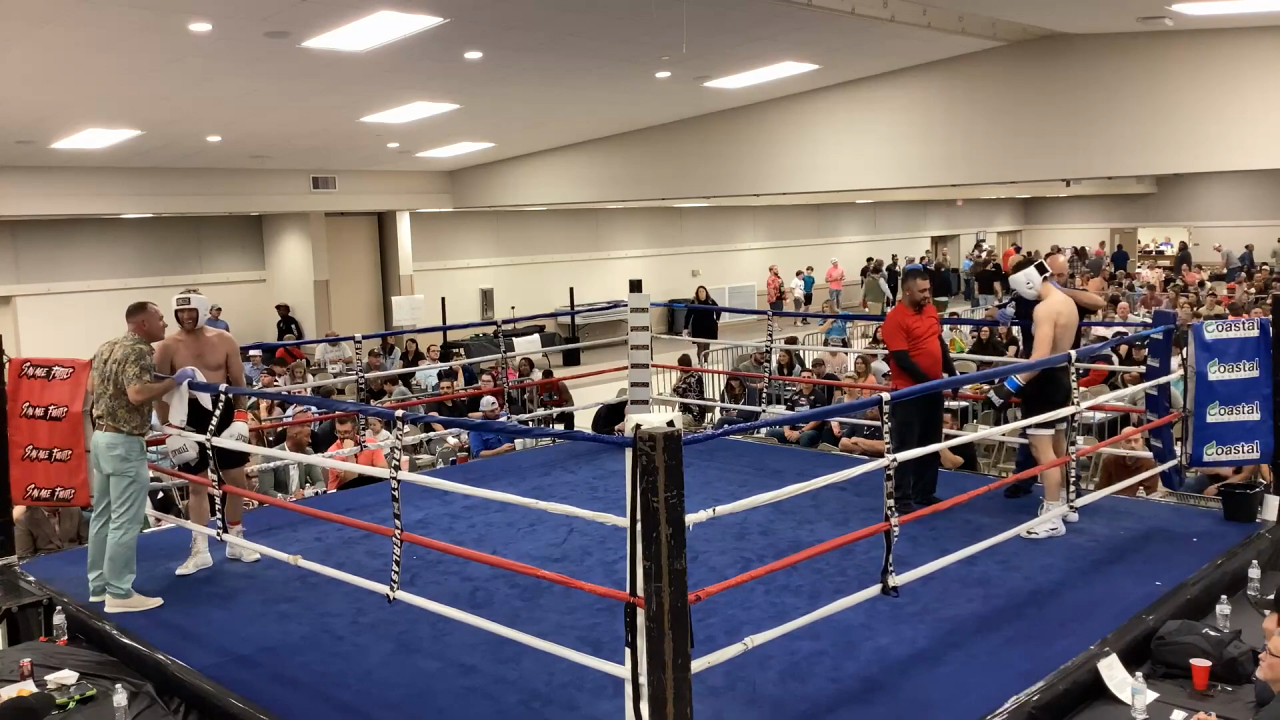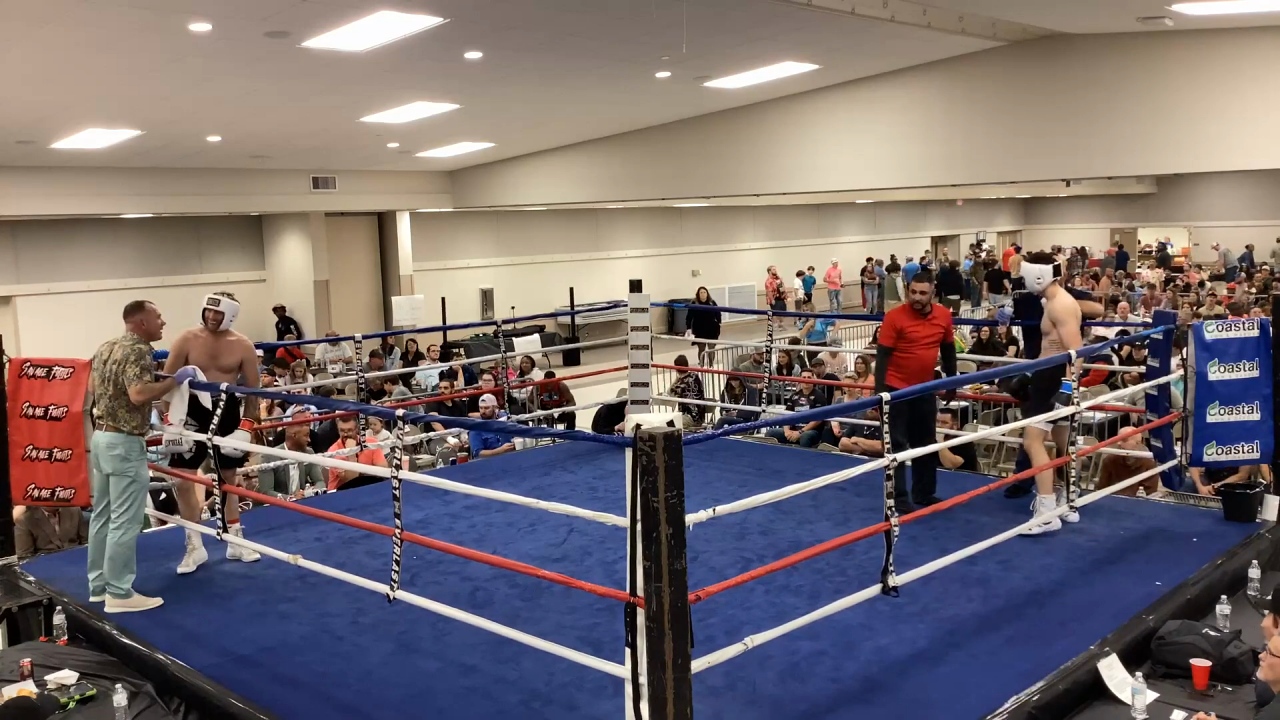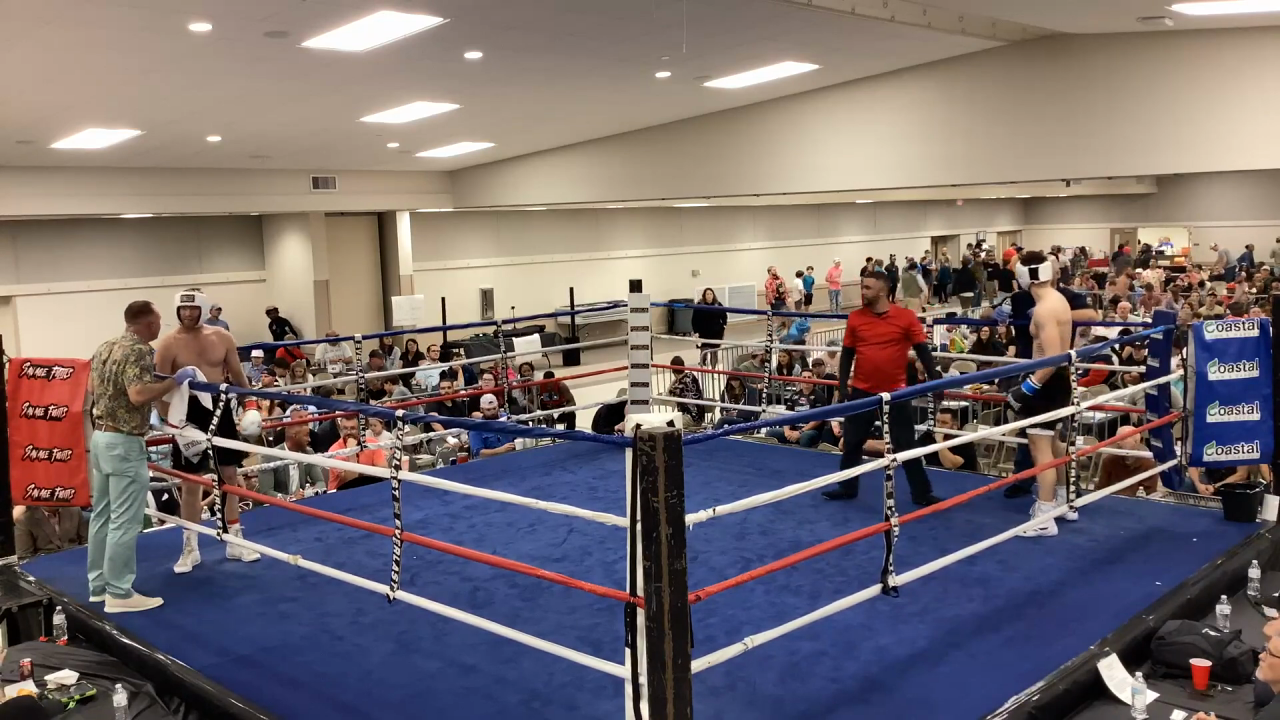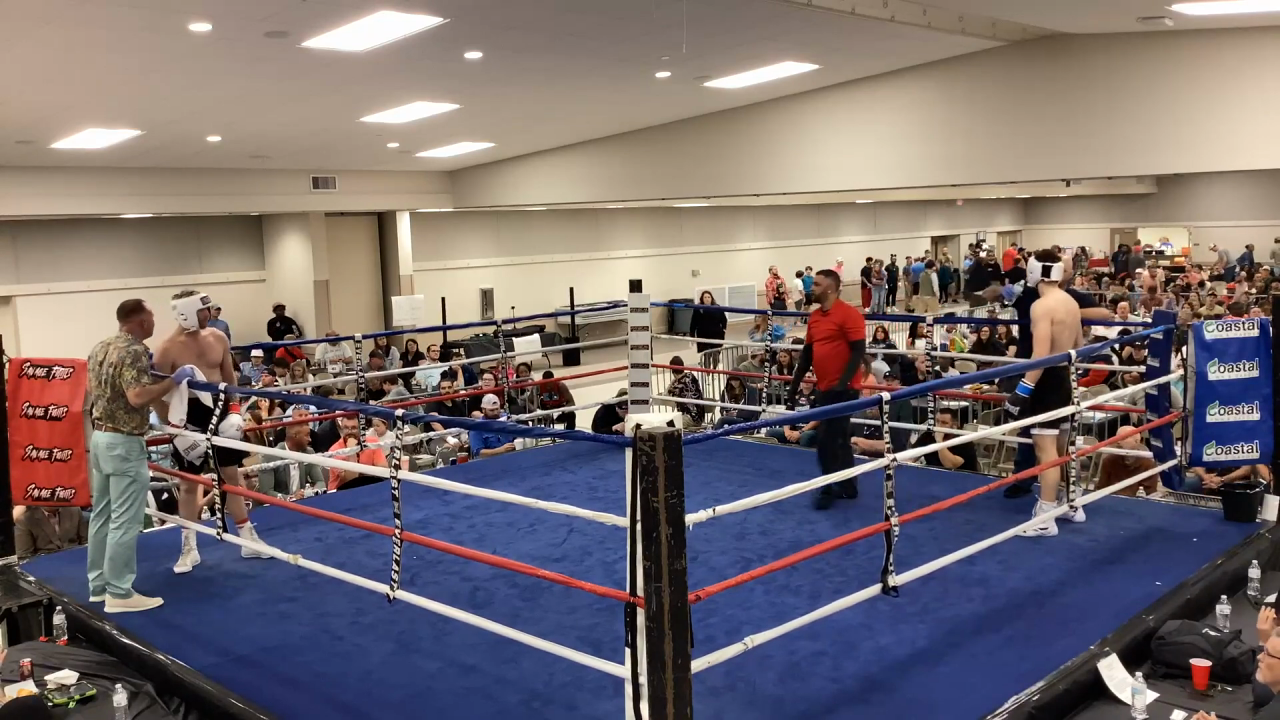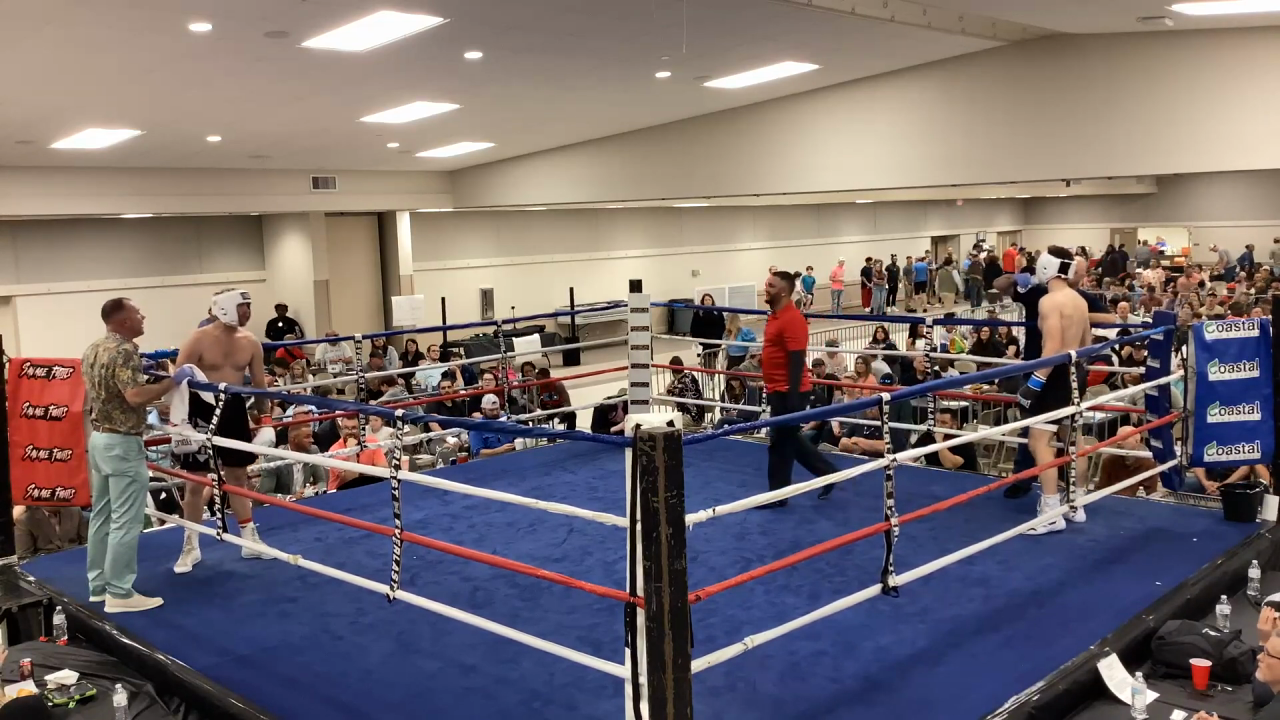
dt=0.5s
person 1, frame 1
left shoulder: (106, 348)
right shoulder: (138, 351)
left elbow: (92, 387)
right elbow: (138, 394)
right wrist: (175, 380)
left hip: (100, 437)
right hip: (125, 443)
left knee: (103, 515)
right knee: (125, 521)
left ankle: (99, 585)
right ankle: (119, 593)
person 1, frame 2
left shoulder: (105, 348)
right shoulder: (138, 351)
left elbow: (93, 387)
right elbow: (139, 394)
right wrist: (176, 379)
left hip: (100, 437)
right hip: (125, 443)
left knee: (103, 515)
right knee: (125, 521)
left ankle: (99, 584)
right ankle: (119, 593)
person 1, frame 3
left shoulder: (105, 348)
right shoulder: (138, 352)
left elbow: (93, 388)
right elbow: (139, 395)
right wrist: (176, 379)
left hip: (100, 437)
right hip: (125, 444)
left knee: (102, 515)
right knee: (125, 521)
left ankle: (99, 585)
right ankle: (119, 593)
person 1, frame 4
left shoulder: (100, 348)
right shoulder: (133, 352)
right elbow: (138, 397)
right wrist: (174, 379)
left hip: (99, 437)
right hip: (124, 443)
left knee: (102, 515)
right knee: (125, 521)
left ankle: (99, 584)
right ankle: (119, 593)
person 1, frame 5
left shoulder: (93, 349)
right shoulder: (124, 352)
right elbow: (136, 396)
right wrist: (173, 380)
left hip: (98, 438)
right hip: (122, 444)
left knee: (101, 515)
right knee: (125, 520)
left ankle: (98, 585)
right ankle: (119, 593)
person 2, frame 1
left shoulder: (1045, 308)
right shoulder: (1067, 301)
left elbow: (1040, 357)
left wrist: (1010, 385)
left hip: (1045, 380)
right hip: (1061, 376)
left knee: (1042, 450)
right knee: (1058, 446)
left ankle: (1052, 520)
right ankle: (1064, 504)
person 2, frame 2
left shoulder: (1060, 305)
right shoulder: (1055, 301)
left elbow: (1076, 351)
left wrist: (1067, 390)
right wrist: (1031, 373)
left hip: (1054, 379)
right hip: (1050, 376)
left knee: (1033, 442)
right knee: (1063, 445)
left ankle: (1047, 514)
right ankle: (1067, 505)
person 2, frame 3
left shoulder: (1044, 308)
right shoulder: (1057, 299)
left elbow: (1053, 358)
left wrist: (1027, 388)
left hip: (1048, 382)
right hip: (1058, 379)
left knee: (1040, 449)
right knee: (1051, 443)
left ankle: (1044, 520)
person 2, frame 4
left shoulder: (1041, 306)
right shoulder: (1071, 302)
left elbow: (1040, 355)
right elbow: (1078, 344)
left wrist: (1022, 391)
left hip: (1049, 378)
right hip: (1066, 376)
left knee: (1045, 449)
right knee: (1064, 445)
left ankle: (1045, 520)
right ankle: (1073, 506)
person 2, frame 5
left shoulder: (1049, 301)
right shoulder: (1079, 300)
left elbow: (1052, 348)
left wrist: (1034, 383)
left hip: (1057, 375)
right hip: (1075, 372)
left knee: (1039, 441)
left ankle: (1051, 514)
right ankle: (1075, 506)
person 3, frame 1
left shoulder: (225, 340)
right shoulder: (167, 346)
left elbow: (238, 381)
left wrist: (241, 415)
right wrist: (169, 430)
left hip: (223, 411)
right hip: (188, 416)
left knee: (237, 480)
right knee: (197, 485)
left ankle: (236, 542)
right ankle: (200, 551)
person 3, frame 2
left shoulder: (243, 346)
right shoulder: (187, 340)
left elbow: (252, 388)
left wrist: (247, 424)
right wrist: (170, 419)
left hip: (226, 410)
right hip: (192, 411)
left knee: (229, 480)
right knee: (184, 482)
left ankle: (236, 543)
right ankle: (194, 547)
person 3, frame 3
left shoulder: (222, 337)
right shoulder: (169, 344)
left elbow: (237, 374)
right wrist: (174, 424)
left hip: (220, 408)
right hip: (188, 412)
left knee: (229, 478)
right knee: (191, 484)
left ankle: (235, 542)
right ankle: (190, 548)
person 3, frame 4
left shoulder: (218, 338)
right shoulder: (167, 349)
right elbow: (160, 394)
left wrist: (234, 409)
right wrist: (176, 429)
left hip: (219, 409)
right hip: (188, 414)
left knee: (232, 477)
right knee: (190, 483)
left ankle: (249, 541)
right ankle: (189, 549)
person 3, frame 5
left shoulder: (251, 342)
right shoulder: (199, 340)
left elbow: (259, 384)
right elbow: (178, 382)
left hip: (234, 408)
right hip: (201, 409)
left knee: (238, 477)
right knee: (195, 482)
left ankle: (250, 541)
right ankle: (190, 547)
person 4, frame 1
left shoulder: (931, 310)
right shoulder: (895, 319)
right elbow: (902, 359)
left wrist: (951, 374)
right wrist: (929, 381)
left hip: (933, 389)
right hip: (909, 391)
left knee: (930, 443)
right knee: (906, 446)
left ankle: (924, 492)
right ankle: (902, 497)
person 4, frame 2
left shoulder: (943, 317)
right shoulder: (895, 317)
left elbow: (947, 350)
right elbow: (883, 354)
left wrist: (951, 381)
right wrist: (879, 387)
left hip: (924, 389)
right hip: (895, 388)
left knee: (925, 443)
right knee: (897, 444)
left ankle: (924, 493)
right ankle: (899, 497)
person 4, frame 3
left shoulder: (905, 317)
right shoulder: (855, 318)
left elbow: (922, 351)
right elbow: (847, 354)
right wrist: (843, 386)
left hip: (894, 392)
right hip: (861, 391)
left knee: (906, 444)
right knee: (852, 441)
left ankle: (922, 493)
right ankle: (847, 487)
person 4, frame 4
left shoulder: (848, 314)
right shoulder: (814, 316)
left elbow: (858, 351)
right elbow: (807, 351)
left wrist: (844, 381)
right wrist: (797, 380)
left hip: (841, 388)
right hip: (825, 388)
left knee: (828, 438)
right knee: (838, 438)
left ankle: (829, 490)
right ankle: (848, 487)
person 4, frame 5
left shoulder: (792, 319)
right shoulder: (774, 316)
left elbow: (796, 361)
left wrist: (793, 397)
right wrist: (772, 390)
left hip: (787, 392)
right hip: (778, 390)
left knee: (780, 444)
right knee: (789, 440)
right ankle: (828, 473)
